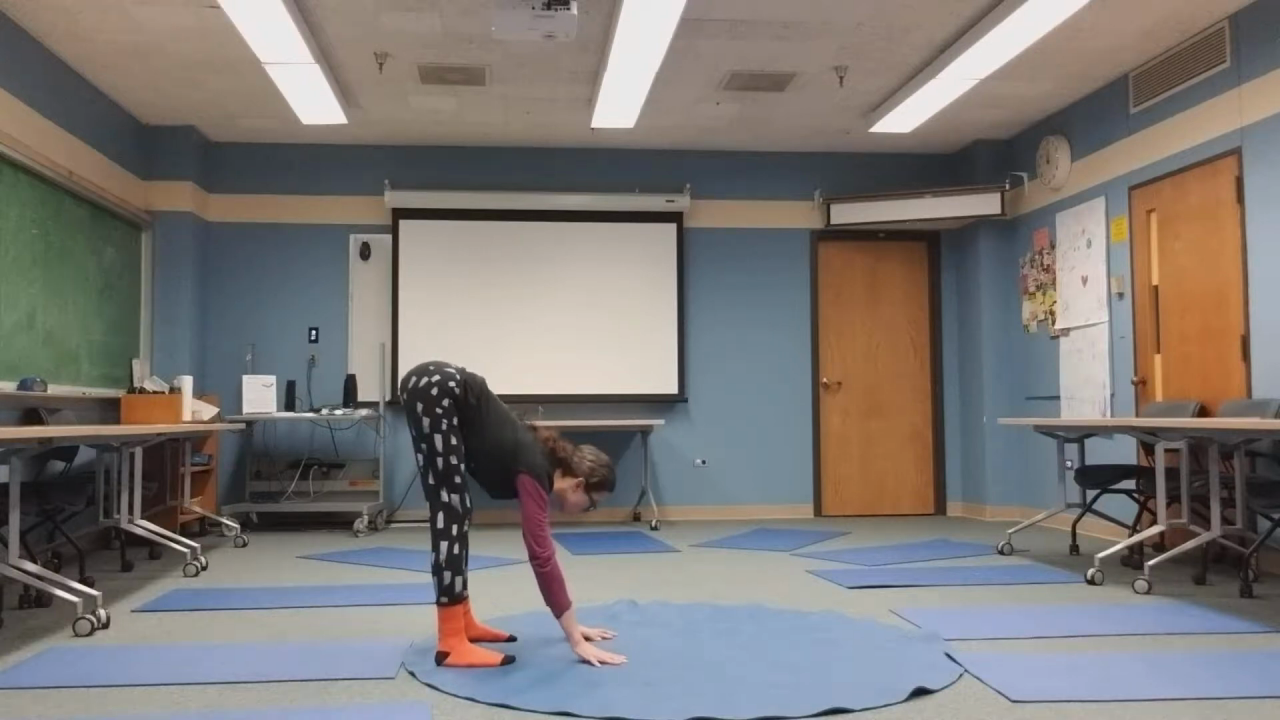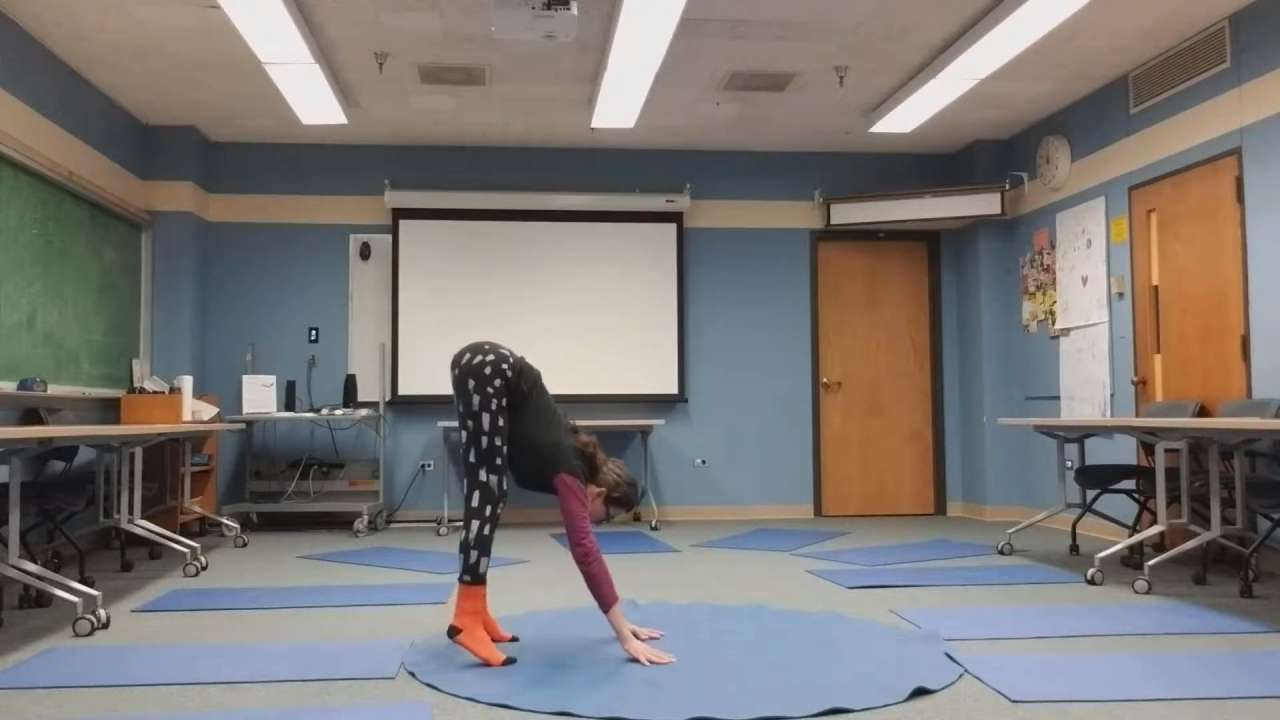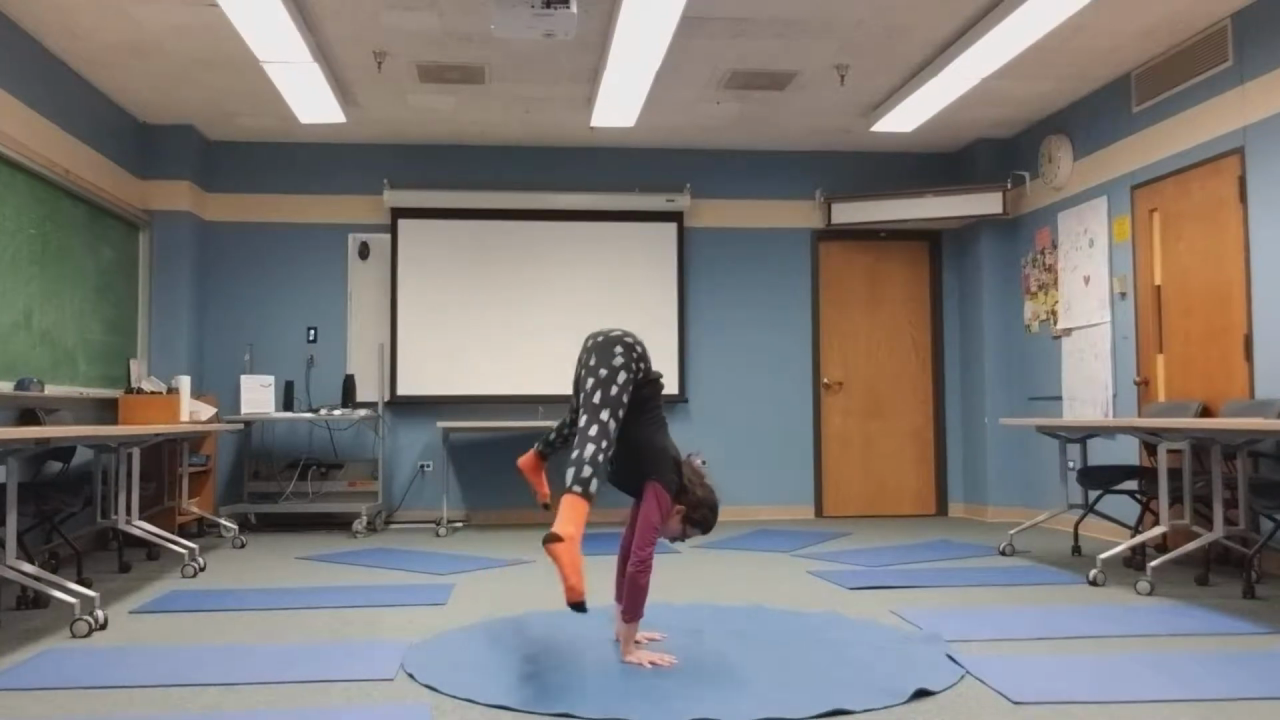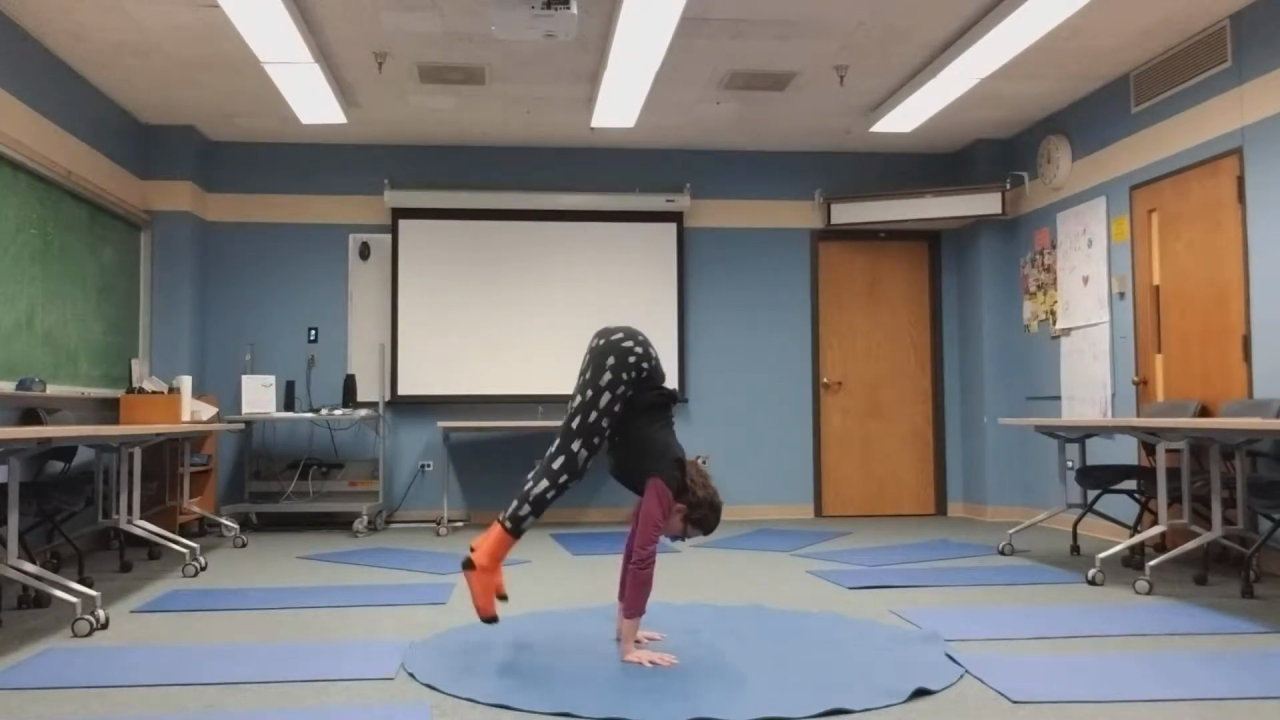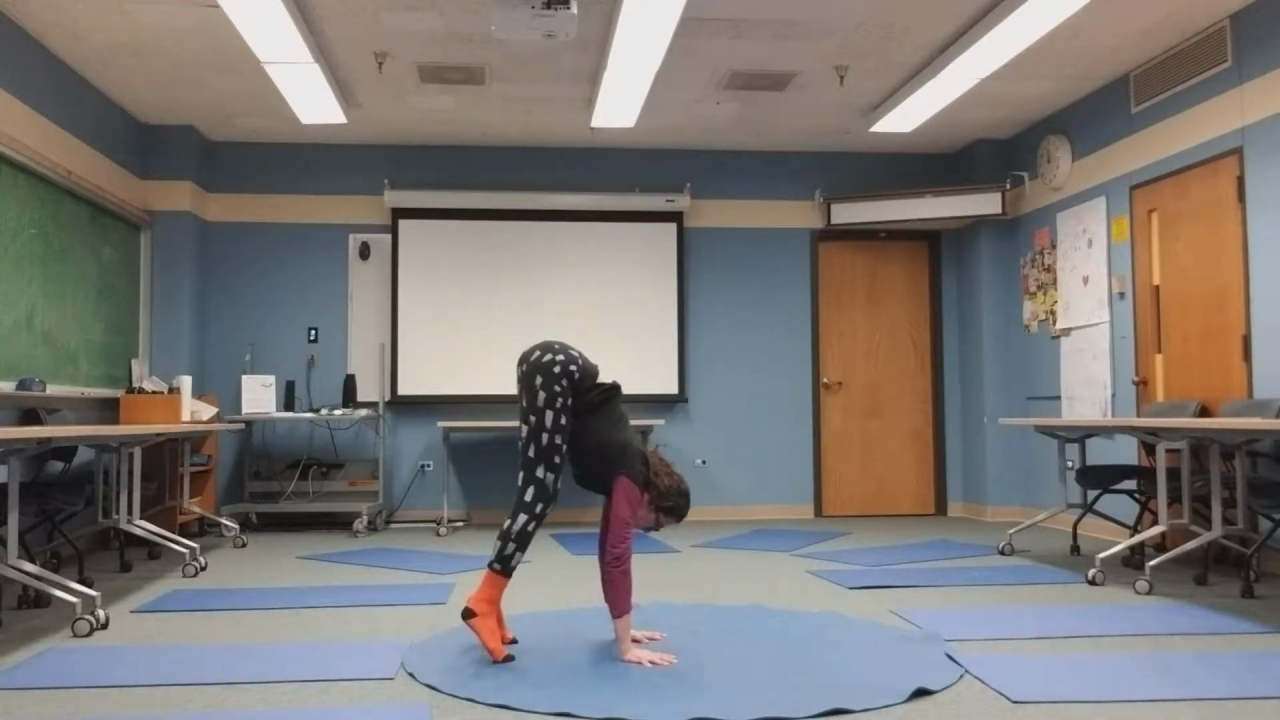
dt=1s
person 1, frame 1
left shoulder: (542, 465)
right shoulder: (535, 471)
left elbow: (541, 554)
right elbow: (542, 557)
left wrist: (572, 627)
right wrist: (576, 641)
left hip: (442, 391)
right hip: (433, 389)
left knee: (455, 512)
right knee: (451, 513)
left ankle: (463, 621)
right ankle: (452, 642)
person 1, frame 2
left shoulder: (575, 466)
right shoulder: (570, 471)
left elbow: (584, 549)
right elbow: (586, 552)
left wrist: (623, 625)
right wrist: (625, 638)
left hip: (491, 370)
right hip: (484, 368)
left knee: (488, 495)
right knee: (487, 495)
left ankle: (477, 614)
right ankle: (467, 618)
person 1, frame 3
left shoulder: (654, 483)
right shoulder: (663, 485)
left elbow: (630, 549)
right elbow: (640, 560)
left wrist: (623, 626)
right wrist: (628, 646)
left hip: (616, 353)
left knee: (582, 424)
left ankle: (534, 461)
right ankle: (565, 534)
person 1, frame 4
left shoulder: (659, 479)
right shoulder: (666, 482)
left elbow: (635, 549)
right elbow: (642, 558)
left wrist: (625, 627)
right wrist: (628, 646)
left knee: (566, 463)
right knee: (566, 463)
left ankle: (492, 545)
right ankle: (485, 559)
person 1, frame 5
left shoulder: (624, 473)
right shoulder: (632, 478)
left elbow: (609, 544)
right elbow: (617, 554)
left wrist: (621, 628)
right wrist: (626, 646)
left knee: (539, 494)
right knee: (537, 495)
right ankle: (483, 605)
